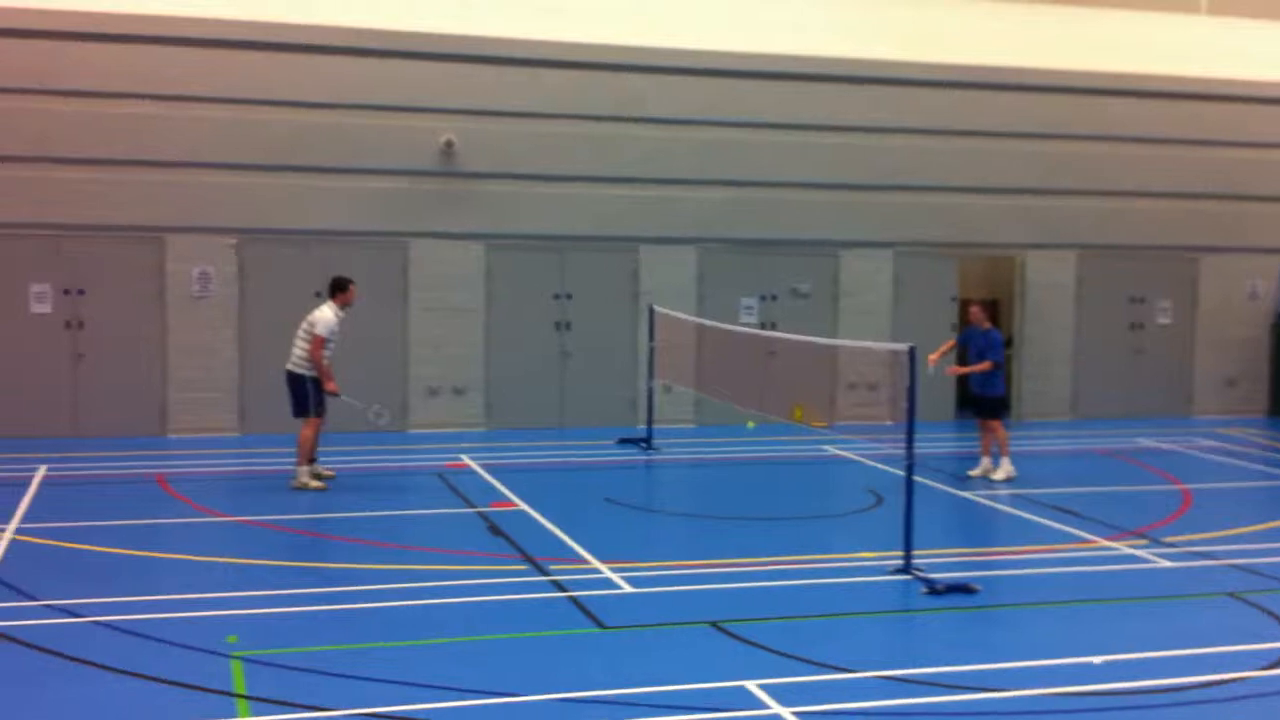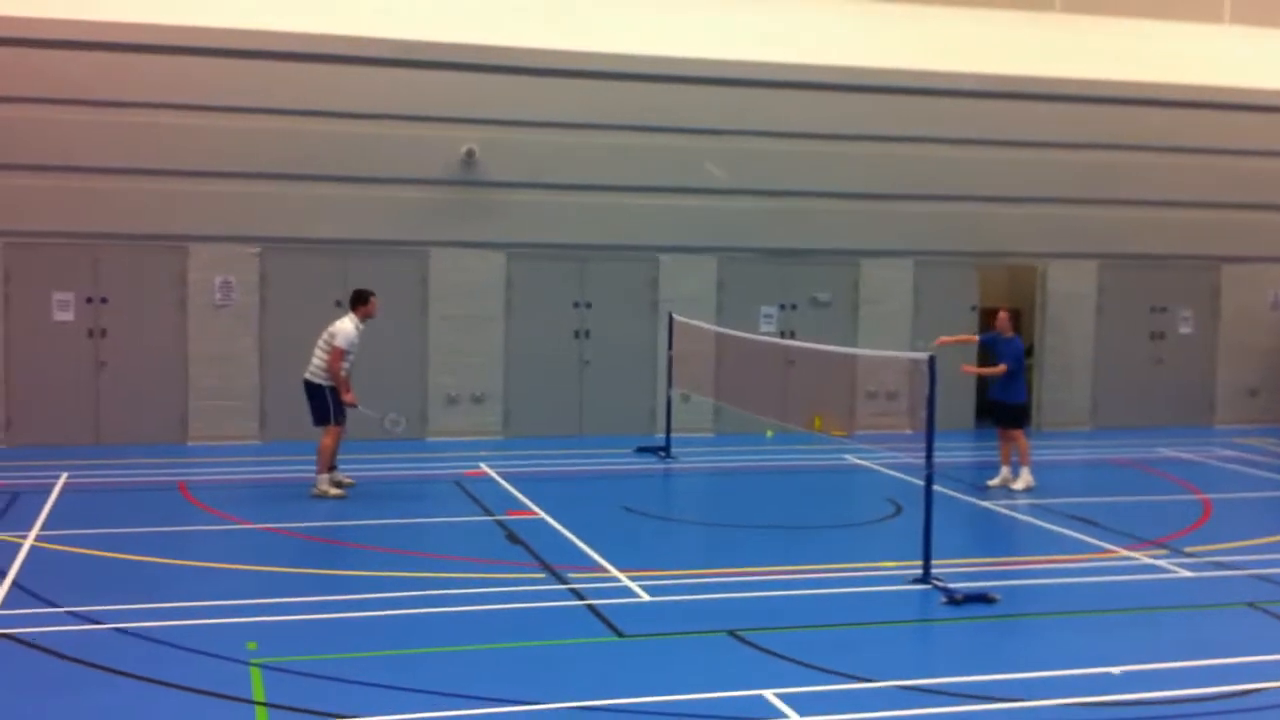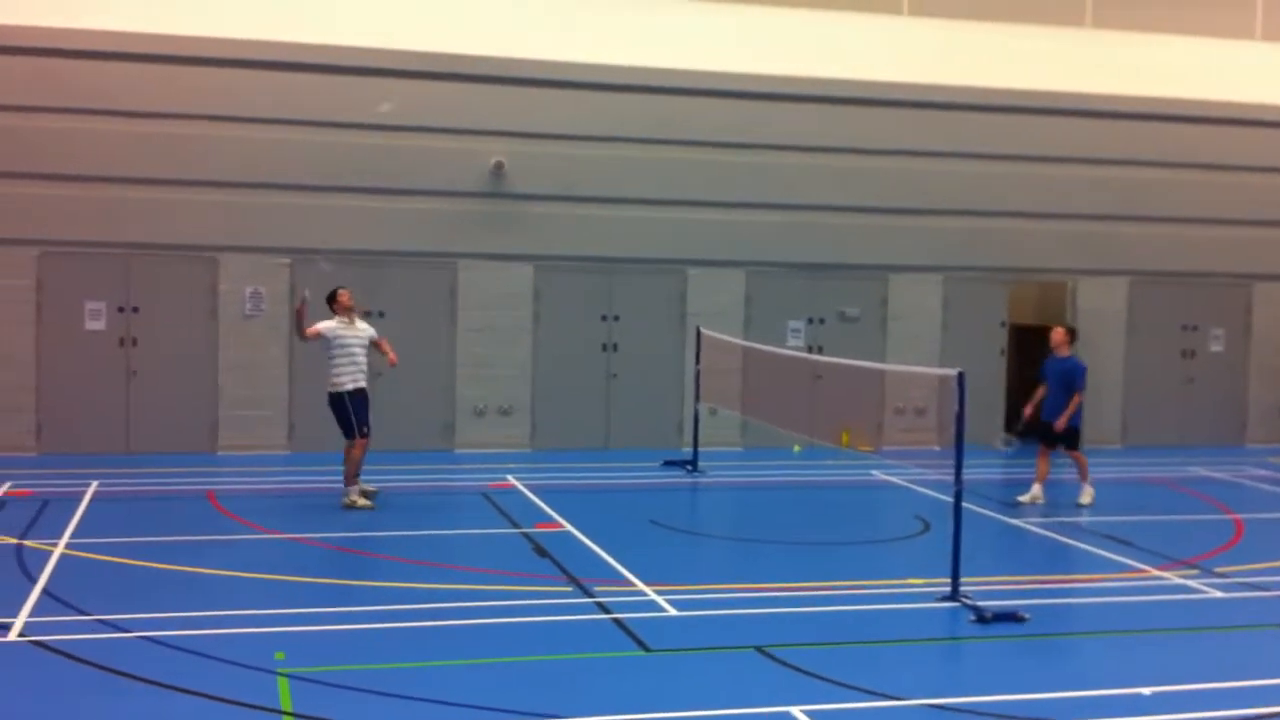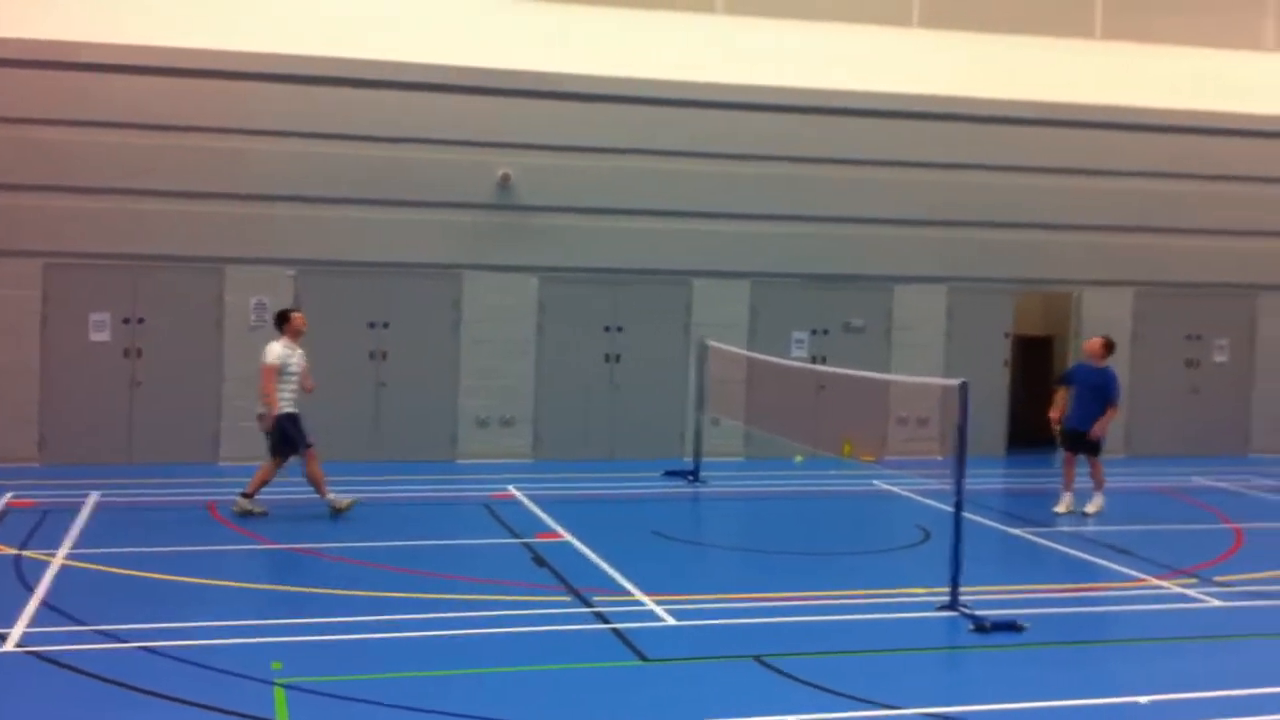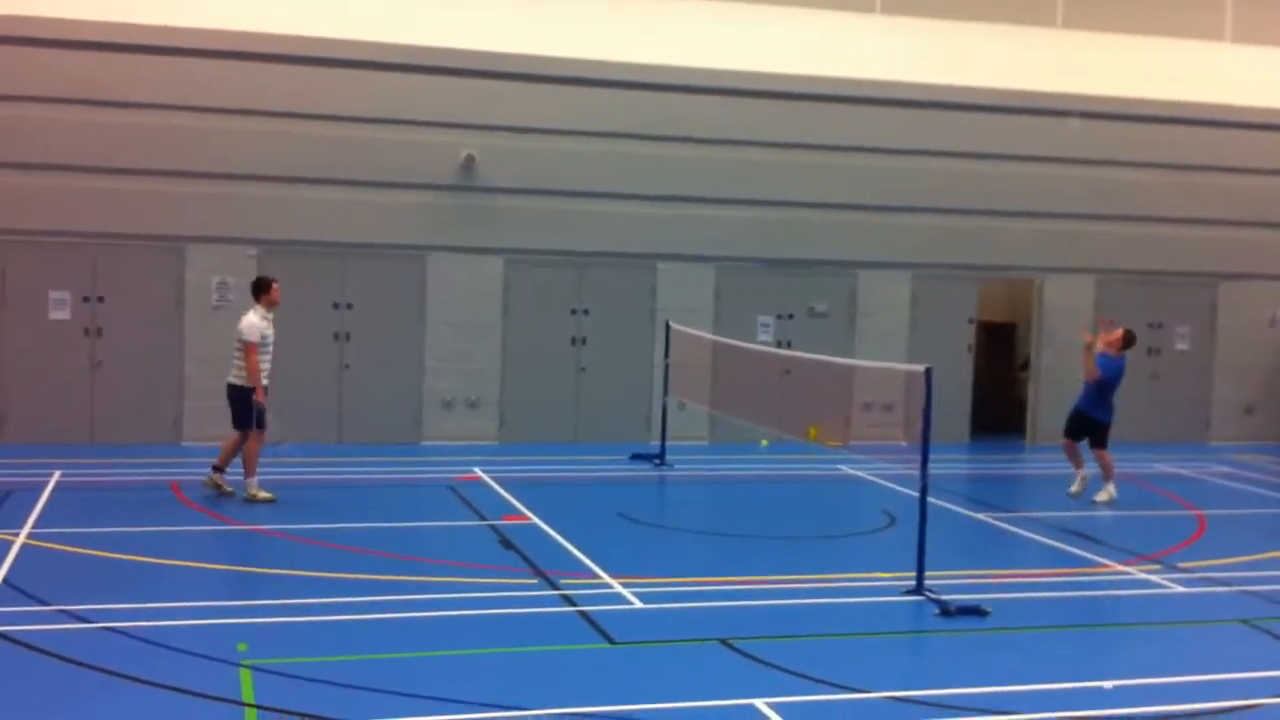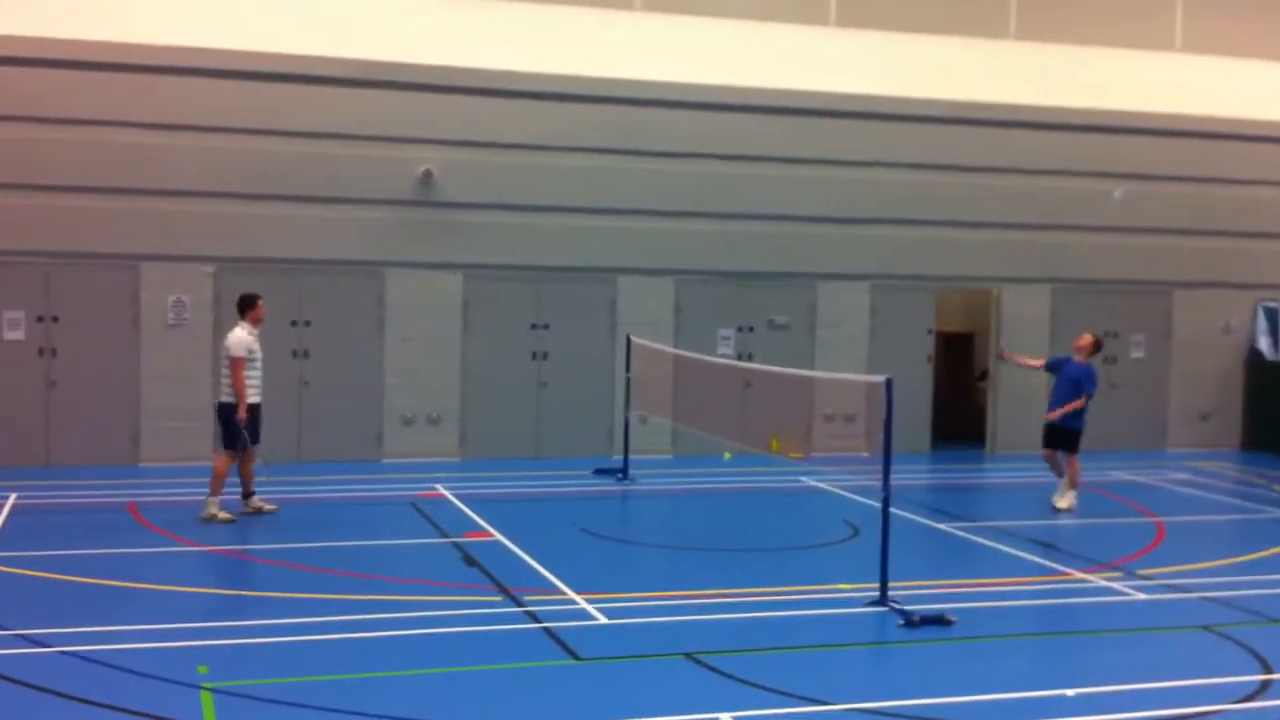
dt=0.7s
person 1, frame 1
left shoulder: (331, 315)
right shoulder: (327, 317)
right elbow: (314, 352)
left wrist: (330, 379)
right wrist: (326, 381)
left hip: (308, 374)
right hip: (304, 375)
left knee: (317, 420)
right knee: (312, 422)
left ankle: (312, 466)
right ankle: (301, 475)
person 1, frame 2
left shoulder: (352, 327)
right shoulder: (348, 330)
right elbow: (333, 364)
left wrist: (349, 391)
right wrist: (343, 393)
left hip: (325, 383)
right hip: (320, 383)
left knee: (338, 428)
right knee: (333, 429)
left ankle: (333, 474)
right ankle: (321, 484)
person 1, frame 3
left shoulder: (364, 327)
right shoulder: (330, 326)
left elbow: (380, 342)
right elbow: (304, 334)
left wrist: (390, 354)
right wrist: (300, 313)
left hip: (359, 390)
right hip: (342, 392)
left knee: (358, 440)
right knee: (360, 441)
left ankle: (353, 482)
right ankle: (351, 494)
person 1, frame 4
left shoulder: (298, 351)
right shoulder: (276, 351)
left elbow: (304, 378)
right elbow: (267, 382)
left wrist: (308, 385)
right wrist: (269, 413)
left hip: (286, 413)
right hip: (279, 415)
left knee: (278, 460)
right knee: (309, 454)
left ankle: (245, 499)
right ankle: (331, 500)
person 1, frame 5
left shoulder: (264, 320)
right shoulder: (253, 322)
right elbow: (251, 360)
left wrist: (259, 389)
right wrist: (259, 391)
left hip: (249, 386)
right hip: (247, 387)
left knee: (243, 434)
right knee: (255, 435)
left ankle: (216, 474)
right ankle: (252, 488)
person 1, frame 6
left shoulder: (250, 336)
right shoulder: (239, 337)
right elbow: (236, 376)
right wrist: (241, 407)
left hip: (249, 404)
right hip: (237, 406)
left knee: (248, 453)
right knee: (230, 454)
left ankle: (250, 500)
right ankle: (212, 507)
person 2, frame 1
left shoulder: (994, 337)
right shoulder: (971, 332)
left elbow: (989, 365)
right elbow: (954, 342)
left wrist: (963, 370)
right wrist: (937, 354)
left hip: (993, 389)
right hip: (977, 388)
left knee: (995, 424)
right knee: (983, 424)
left ankle: (1006, 465)
right ankle: (986, 463)
person 2, frame 2
left shoulder: (1016, 346)
right shoulder: (996, 338)
left elbow: (1002, 370)
right elbow: (973, 339)
left wrist: (975, 370)
right wrist: (950, 339)
left hip: (1015, 398)
right hip: (999, 396)
left knee: (1016, 434)
right knee: (1003, 433)
left ankle: (1025, 475)
right ankle: (1005, 473)
person 2, frame 3
left shoulder: (1076, 365)
right shoulder: (1050, 362)
left elbow: (1078, 395)
left wrist: (1065, 418)
right wrist: (1031, 405)
left hip: (1067, 419)
right hip: (1048, 417)
left knee: (1073, 453)
right knee: (1043, 451)
left ankle: (1086, 487)
right ankle: (1036, 491)
person 2, frame 4
left shoulder: (1109, 377)
right shoulder: (1079, 369)
left elbow: (1113, 407)
right elbow: (1064, 387)
left wrist: (1101, 426)
right wrist: (1056, 408)
left hip: (1092, 428)
right hip: (1073, 424)
left knee: (1093, 461)
right knee: (1068, 458)
left ankle: (1098, 497)
right ankle: (1067, 498)
person 2, frame 5
left shoulder: (1116, 365)
right shoulder: (1106, 354)
left elbow: (1091, 376)
right elbow: (1099, 348)
left wrist: (1087, 351)
right wrist: (1104, 330)
left hip: (1100, 414)
right hip: (1082, 408)
left knee: (1099, 452)
right knee: (1068, 443)
left ankle: (1109, 487)
right ankle: (1081, 475)
person 2, frame 6
left shoulder: (1088, 372)
right shoulder: (1064, 362)
left elbow: (1083, 400)
right elbow: (1037, 364)
left wrist: (1060, 413)
right wrist: (1010, 358)
left hip: (1072, 422)
right hip: (1053, 420)
left knee: (1070, 457)
right knee: (1048, 454)
left ankle: (1071, 496)
right ankle: (1063, 483)
